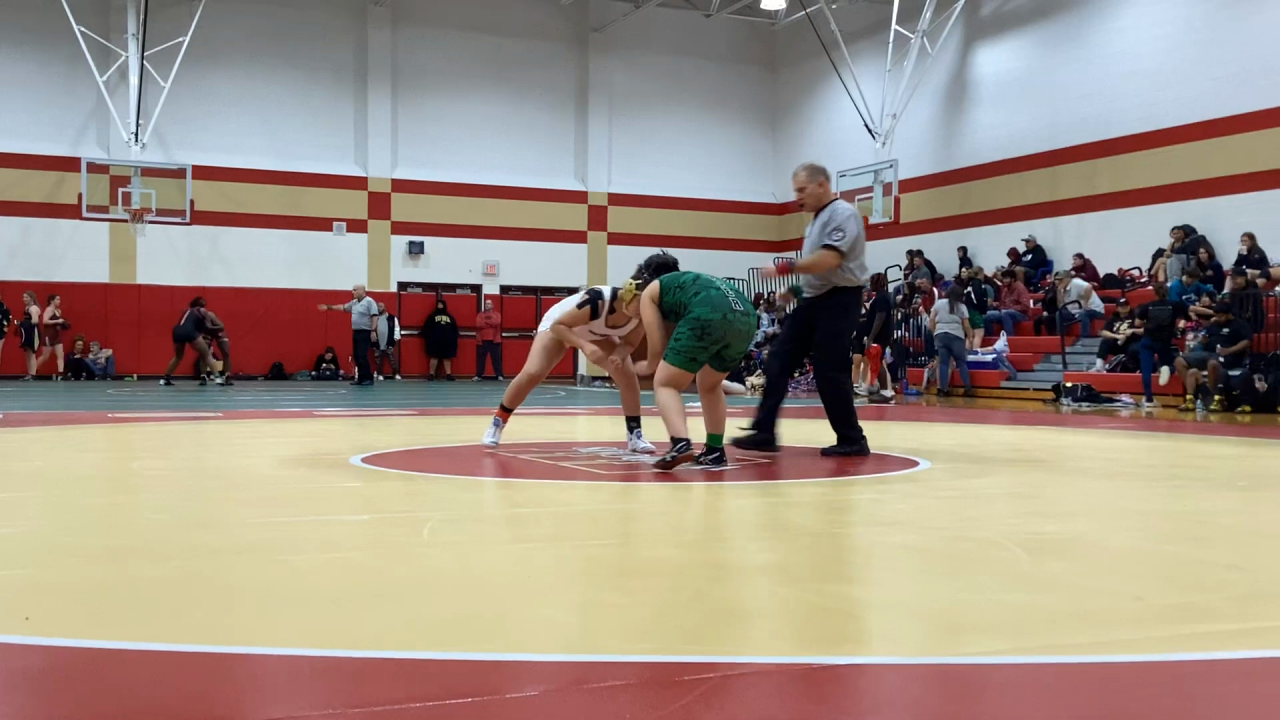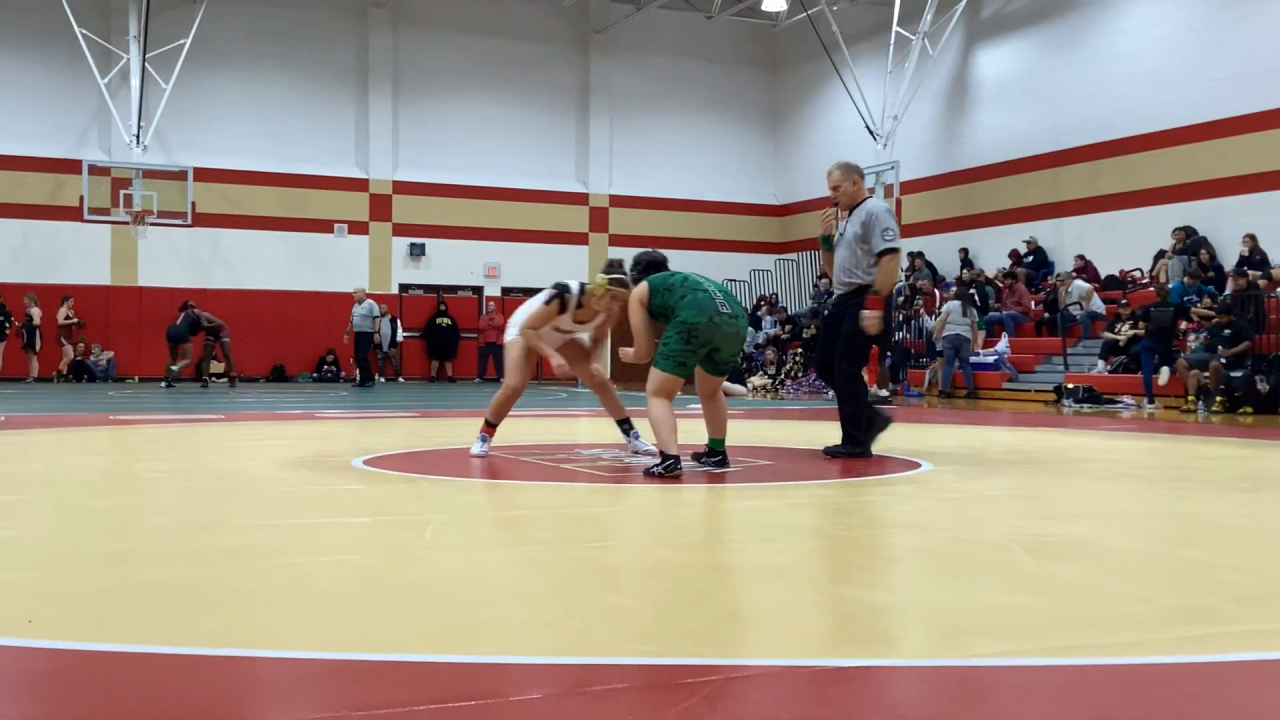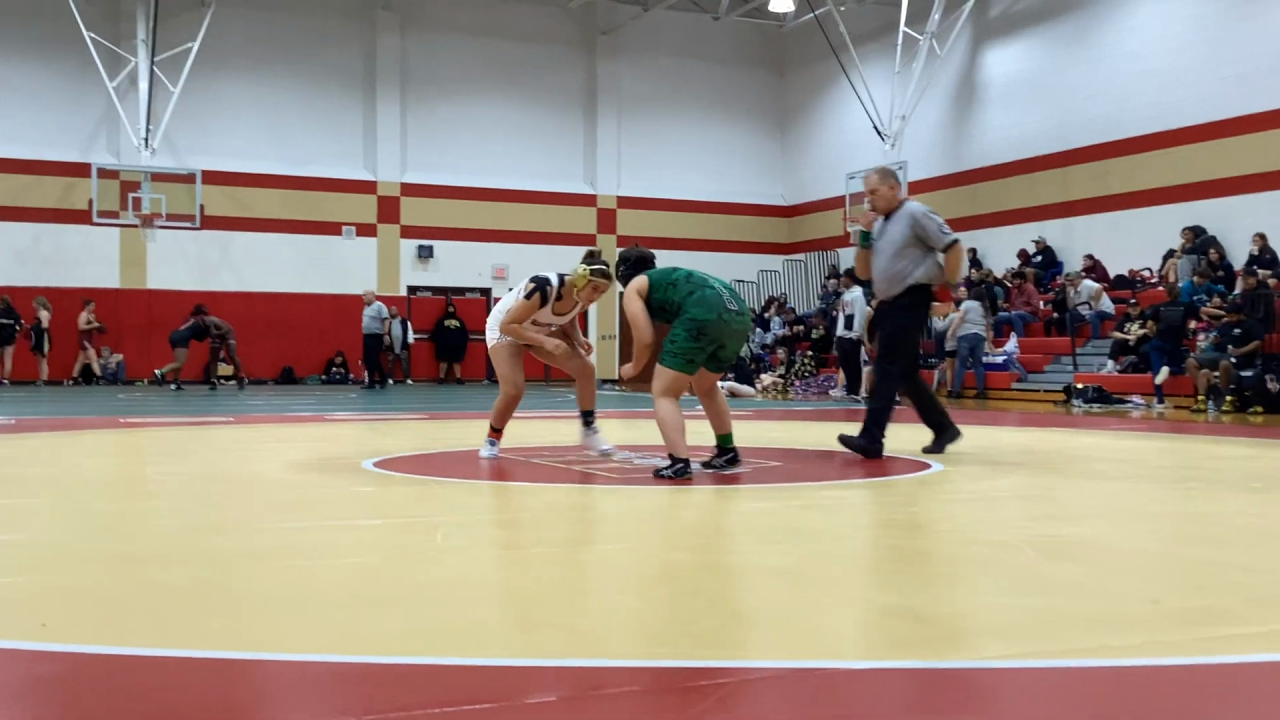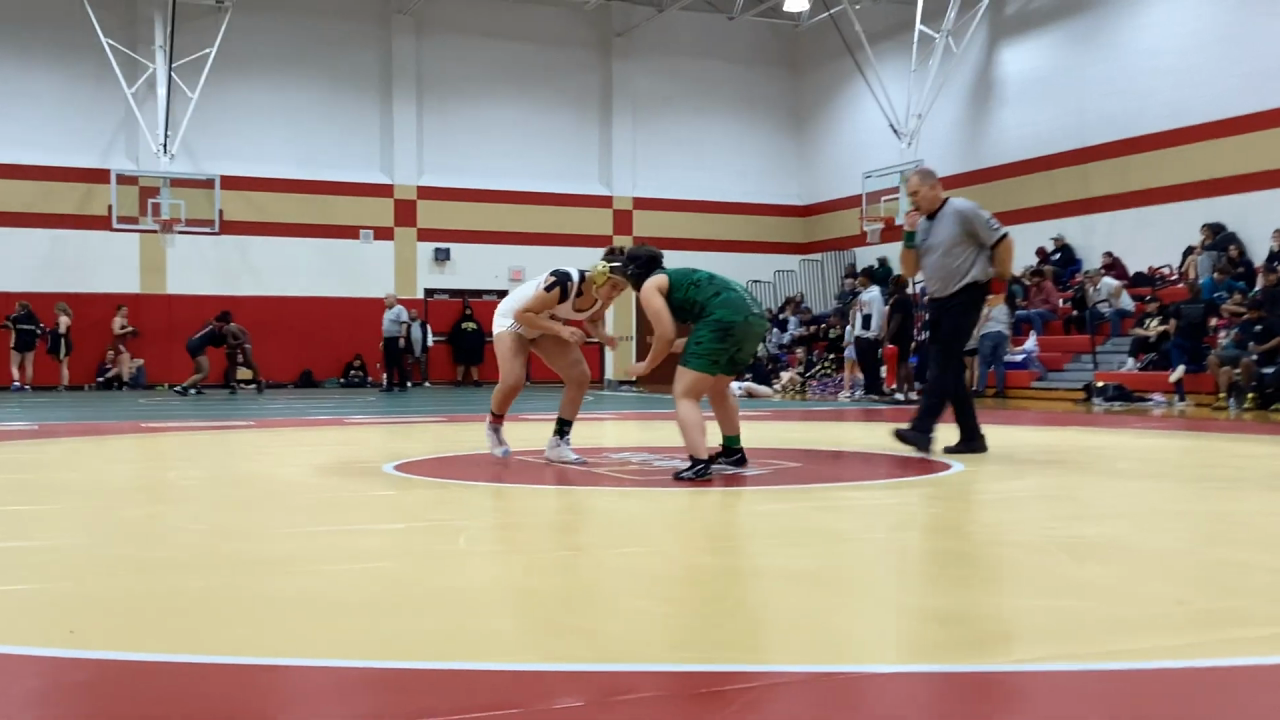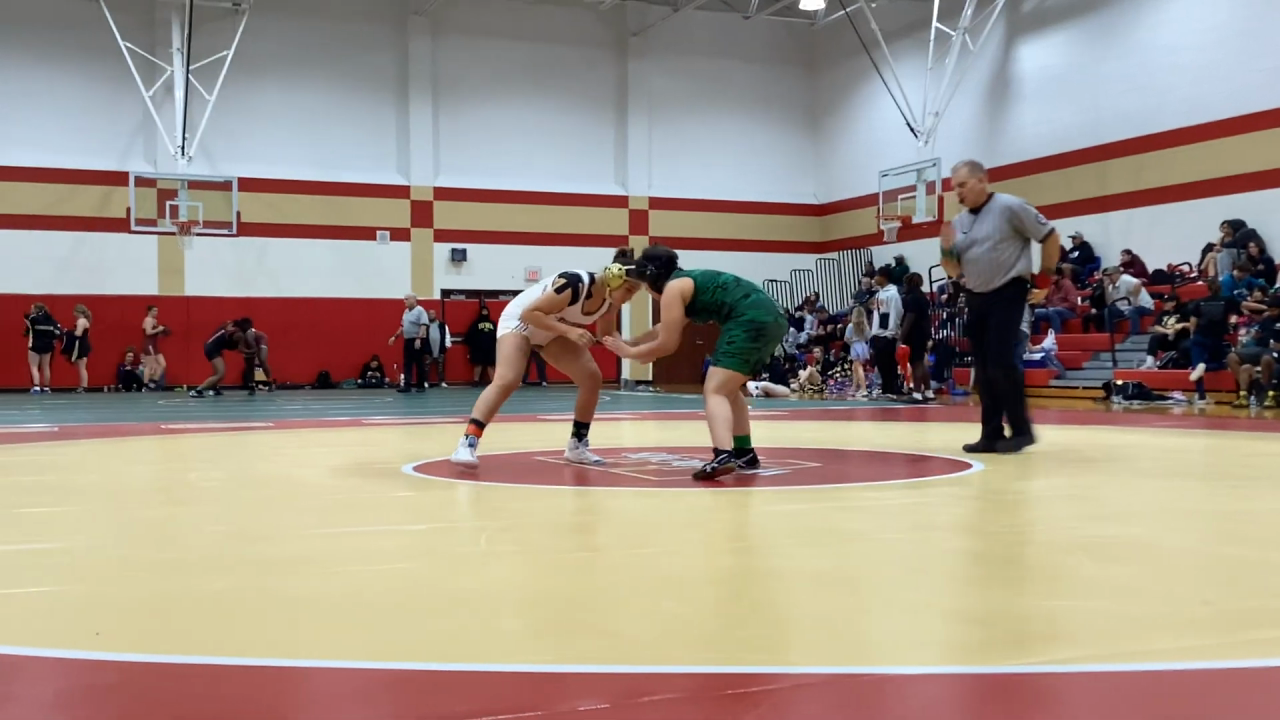
dt=0.2s
person 1, frame 1
left shoulder: (842, 213)
right shoulder: (817, 218)
left elbow: (828, 260)
left wrist: (783, 269)
right wrist: (796, 289)
left hip: (838, 302)
right hip: (812, 301)
left knee: (827, 373)
right knee: (778, 364)
left ankle: (852, 440)
right ankle: (764, 435)
person 1, frame 2
left shoulder: (876, 212)
right shoulder: (845, 220)
left elbow: (890, 259)
right elbow: (830, 268)
left wrist: (875, 303)
right wrist: (825, 238)
left hip: (864, 301)
right hip: (844, 301)
left knee: (847, 370)
right knee: (826, 365)
left ankle: (855, 441)
right ankle: (869, 418)
person 1, frame 3
left shoulder: (916, 214)
right shoulder: (878, 225)
left elbow: (953, 249)
right elbow: (864, 273)
right wrist: (864, 234)
left hip: (911, 302)
right hip: (889, 304)
left knee: (888, 370)
right knee: (904, 373)
left ankle: (871, 439)
right ankle: (943, 428)
person 1, frame 4
left shoulder: (964, 211)
right shoulder: (920, 225)
left elbow: (1003, 243)
right elbow: (909, 272)
left wrist: (999, 285)
right wrist: (909, 235)
left hip: (964, 298)
right hip: (938, 302)
left knee: (942, 365)
right knee: (950, 370)
left ankle: (922, 429)
right ankle: (971, 437)
person 1, frame 5
left shoulder: (1011, 207)
right shoulder: (960, 221)
left elbow: (1051, 238)
right elbow: (953, 270)
left wrist: (1043, 278)
right wrist: (946, 249)
left hip: (1007, 295)
right hip: (976, 298)
left knee: (1001, 362)
right knee: (984, 367)
left ankle: (1021, 430)
right ankle: (992, 435)
person 2, frame 1
left shoulder: (650, 291)
right shoulder: (686, 284)
left elbow: (657, 345)
left wrist: (649, 367)
left hip: (707, 317)
right hip: (744, 318)
left knee: (664, 384)
right knee: (709, 385)
left ankle: (681, 445)
right ankle: (715, 450)
person 2, frame 2
left shoulder: (639, 292)
right shoulder: (683, 282)
left elbow: (644, 352)
left wrist: (631, 356)
left hip: (696, 319)
right hip: (735, 318)
left knee: (657, 394)
right knee: (709, 391)
left ankle: (671, 460)
right ankle: (716, 453)
person 2, frame 3
left shoulder: (633, 287)
right shoulder: (673, 279)
left elbow: (645, 339)
left wrist: (633, 367)
left hip: (703, 316)
right hip: (738, 315)
left knee: (664, 393)
right knee: (705, 387)
left ankle: (680, 463)
right ankle: (727, 451)
person 2, frame 4
left shoulder: (649, 287)
right shoulder: (681, 280)
left elbow: (666, 334)
left wrist: (646, 366)
left hip: (724, 318)
right hip: (753, 317)
left knee: (685, 394)
right knee: (716, 387)
left ankle: (700, 464)
right ankle: (733, 451)
person 2, frame 5
left shoulder: (673, 288)
right shoulder: (691, 282)
left elbow: (667, 344)
right elbow: (668, 331)
left wrist: (630, 353)
right wrist: (631, 342)
left hip: (751, 320)
right hip: (772, 318)
left knee: (715, 392)
right knee: (728, 388)
left ankle: (723, 456)
right ankle: (744, 453)
person 3, frame 1
right shoulder: (597, 299)
left elbow: (629, 343)
right elbow: (559, 325)
left wrist: (618, 355)
right wrist: (585, 346)
left hip: (597, 335)
right hip: (559, 324)
left knee: (628, 375)
right knee: (532, 373)
left ankle: (634, 435)
right ankle: (498, 423)
person 3, frame 2
left shoulder: (609, 311)
right shoulder: (564, 295)
left elbow: (597, 339)
right elbow: (526, 330)
left wrist: (590, 363)
right wrist: (553, 356)
left hip: (564, 336)
right hip: (526, 329)
left knee: (600, 381)
right knee: (514, 385)
left ankle: (632, 437)
right ankle: (484, 437)
person 3, frame 3
left shoulder: (582, 298)
right shoulder: (544, 288)
right elbow: (508, 325)
left wrist: (578, 338)
right wrist: (546, 342)
left hip: (541, 330)
right hip: (504, 328)
left knee: (586, 369)
right knee: (513, 390)
left ankle: (589, 431)
right ankle: (492, 440)
person 3, frame 4
left shoulder: (603, 297)
right shoulder: (564, 282)
left elbow: (594, 320)
right elbow: (522, 314)
left wrist: (602, 335)
right wrist: (561, 330)
left hip: (548, 325)
right hip: (513, 317)
left knee: (580, 376)
right knee: (513, 380)
left ankle: (558, 443)
right ankle: (495, 425)
person 3, frame 5
left shoulder: (611, 300)
right shoulder: (574, 284)
left elbow: (606, 334)
right elbow: (529, 312)
right wrist: (568, 330)
left hip: (554, 331)
right hip: (520, 320)
left knee: (593, 377)
right knee: (506, 381)
left ankle: (578, 445)
right ankle: (467, 444)
